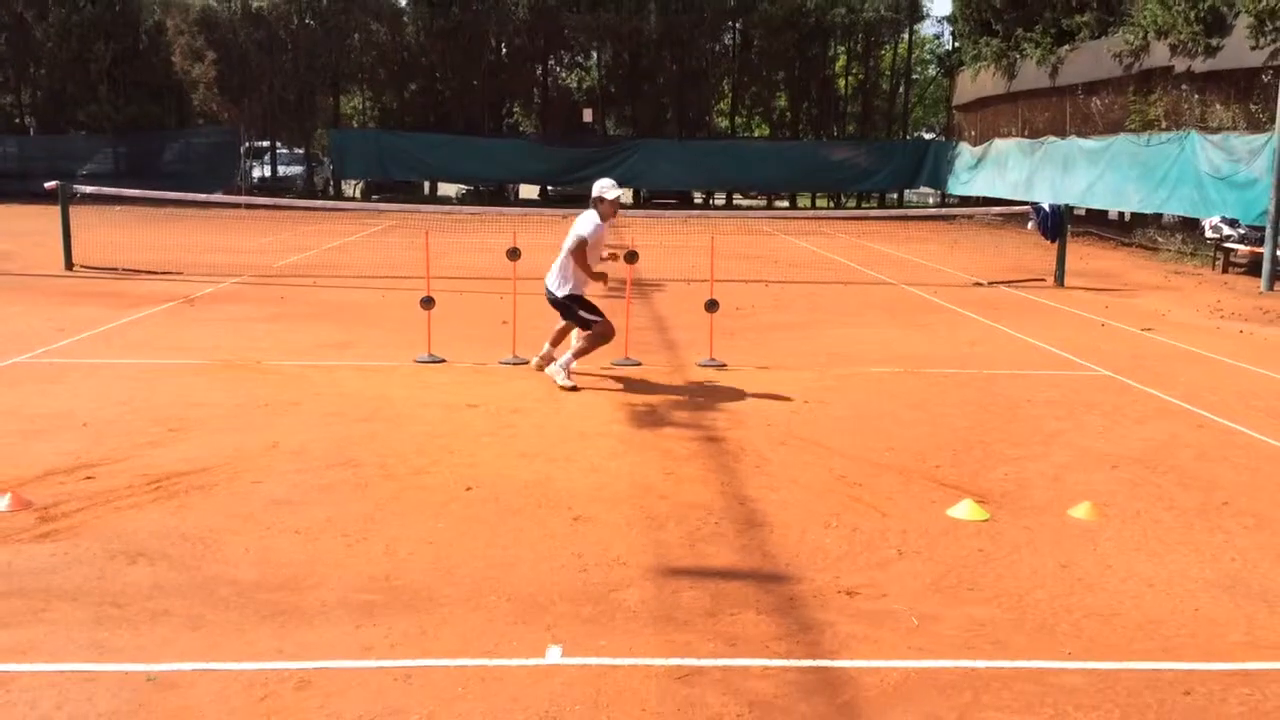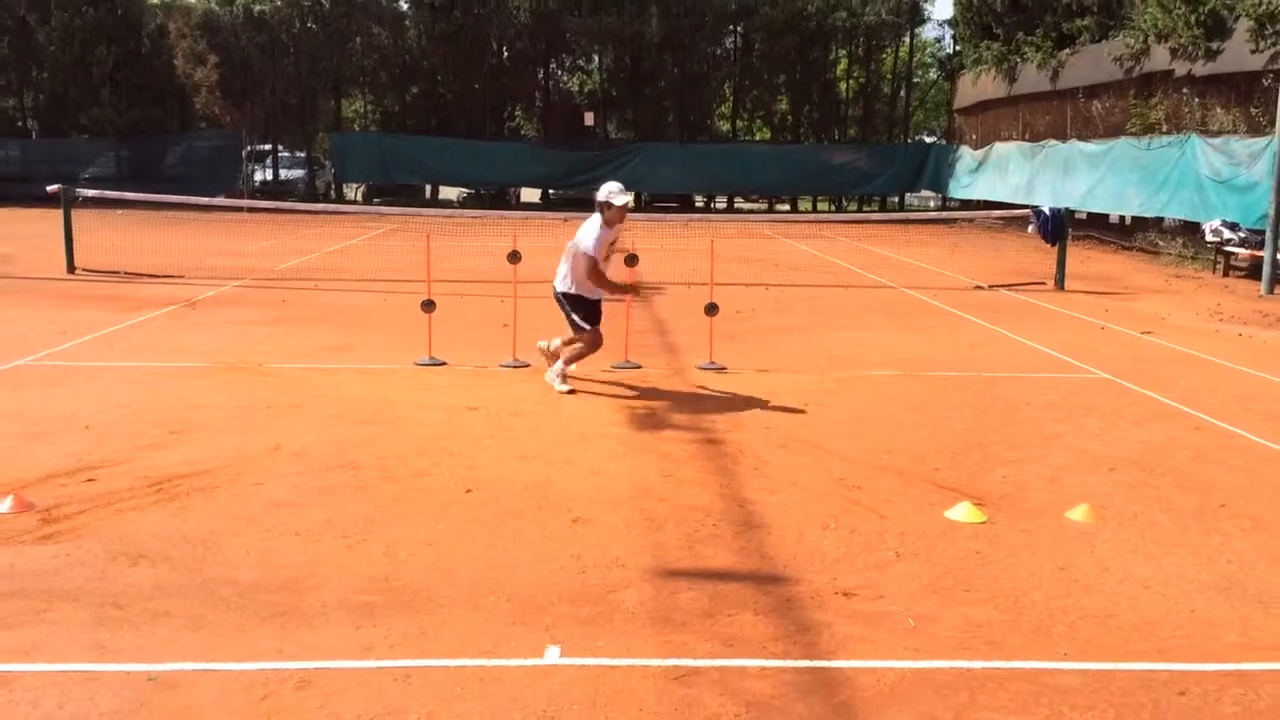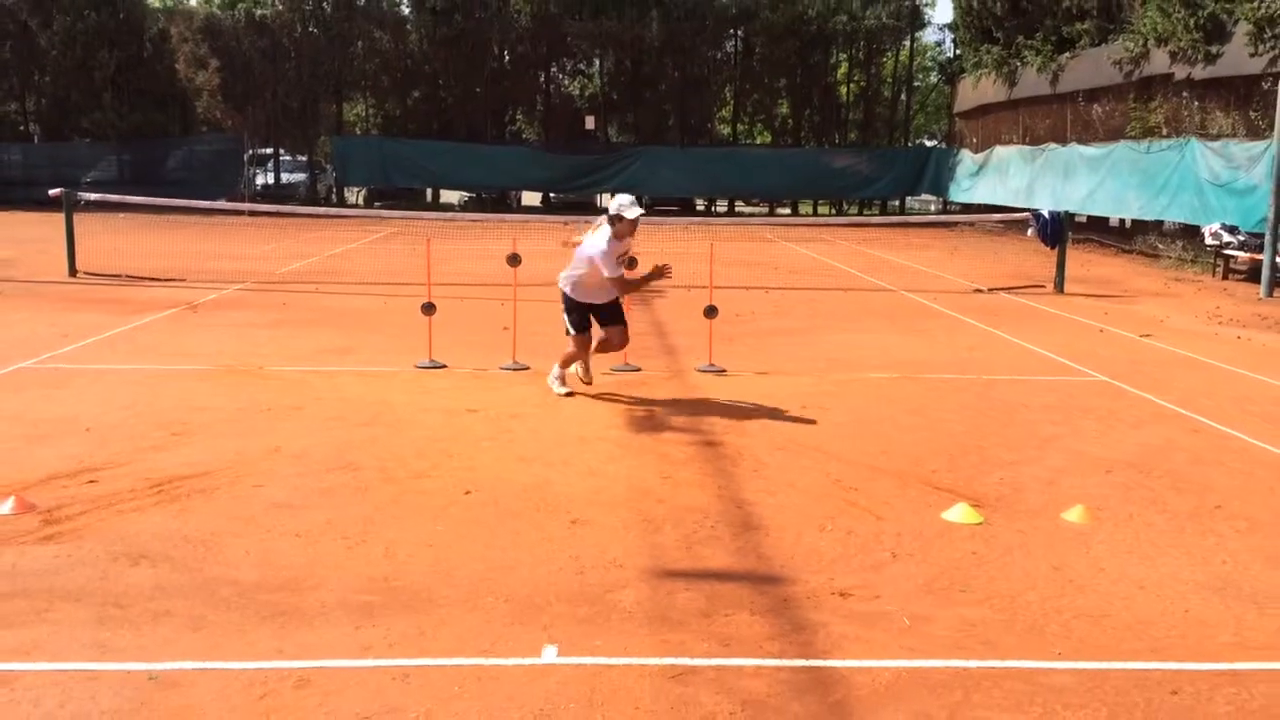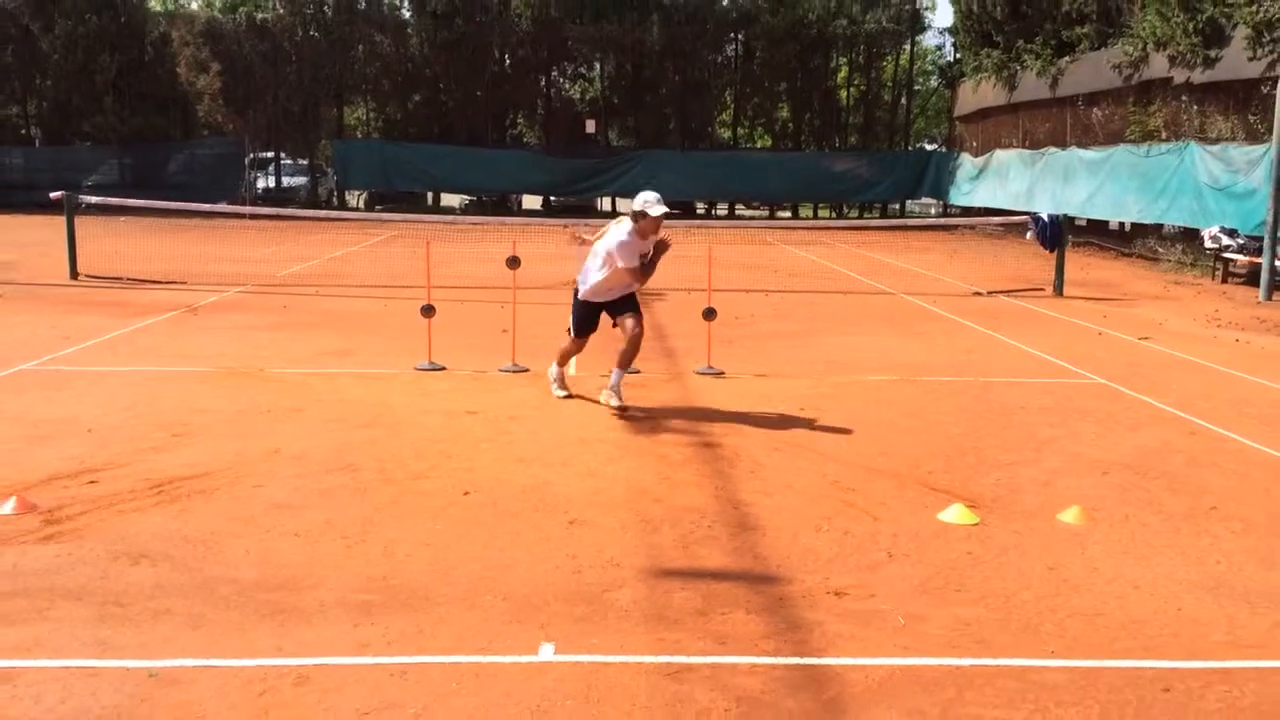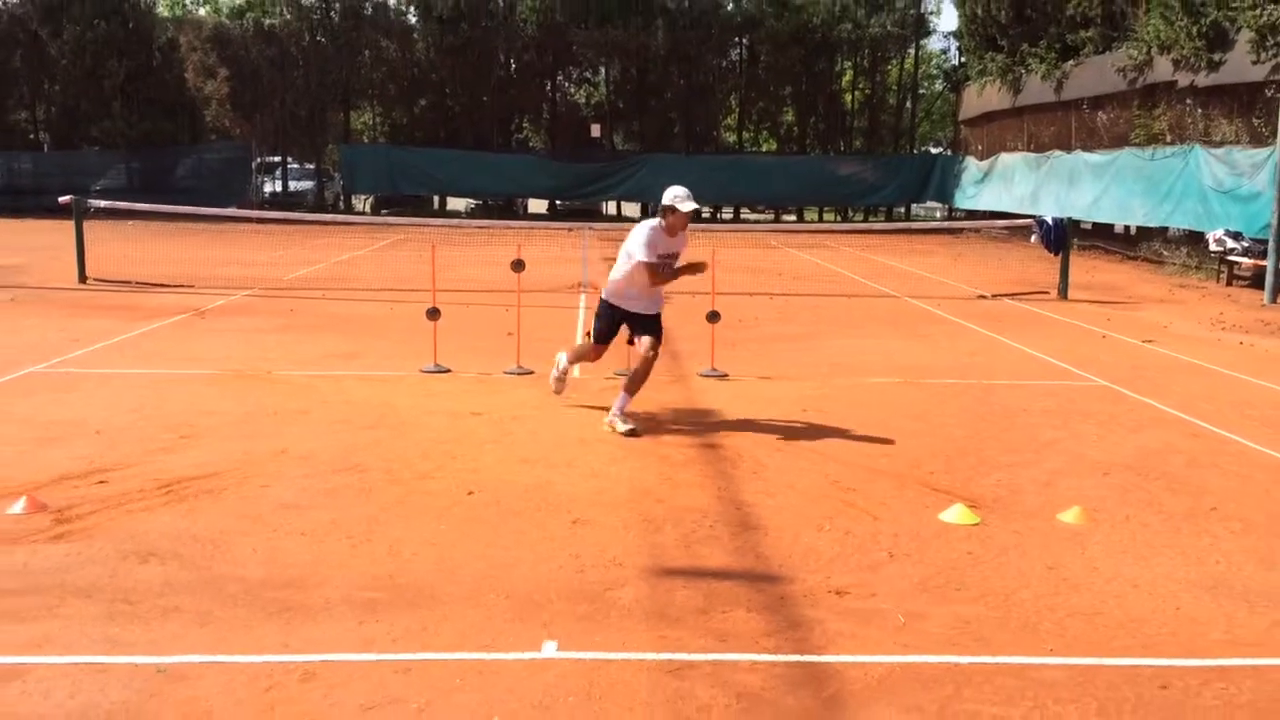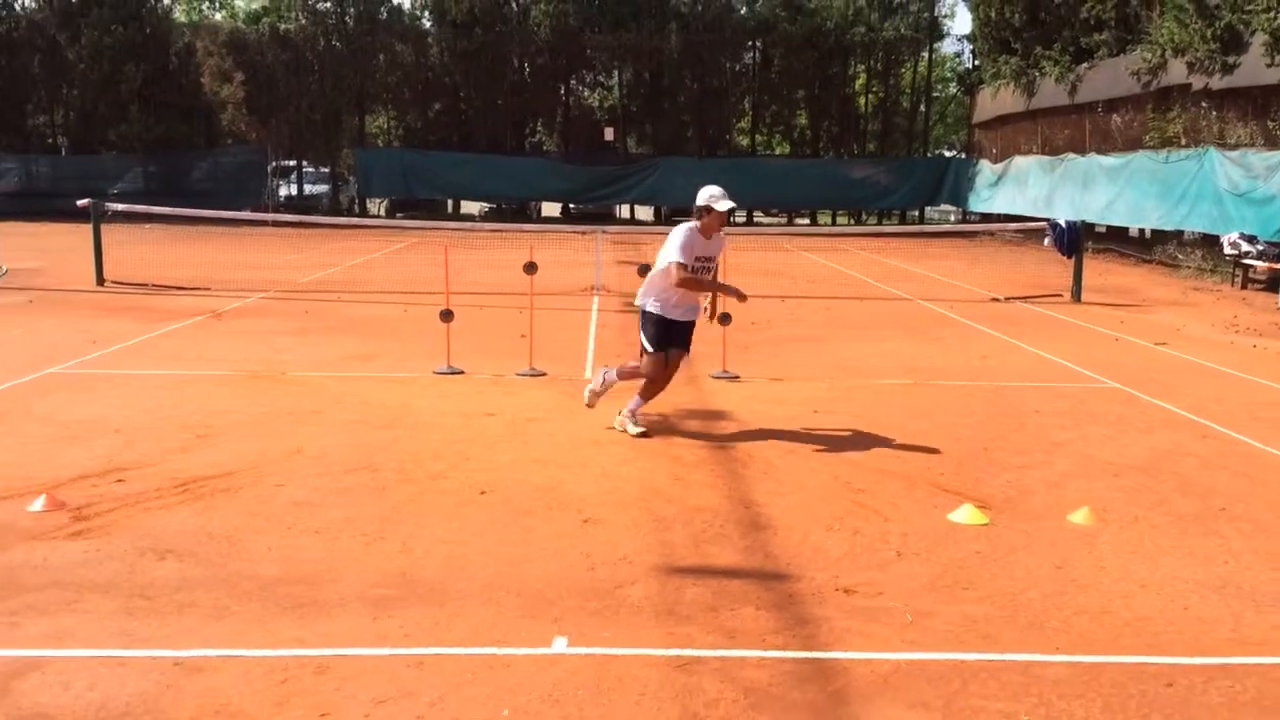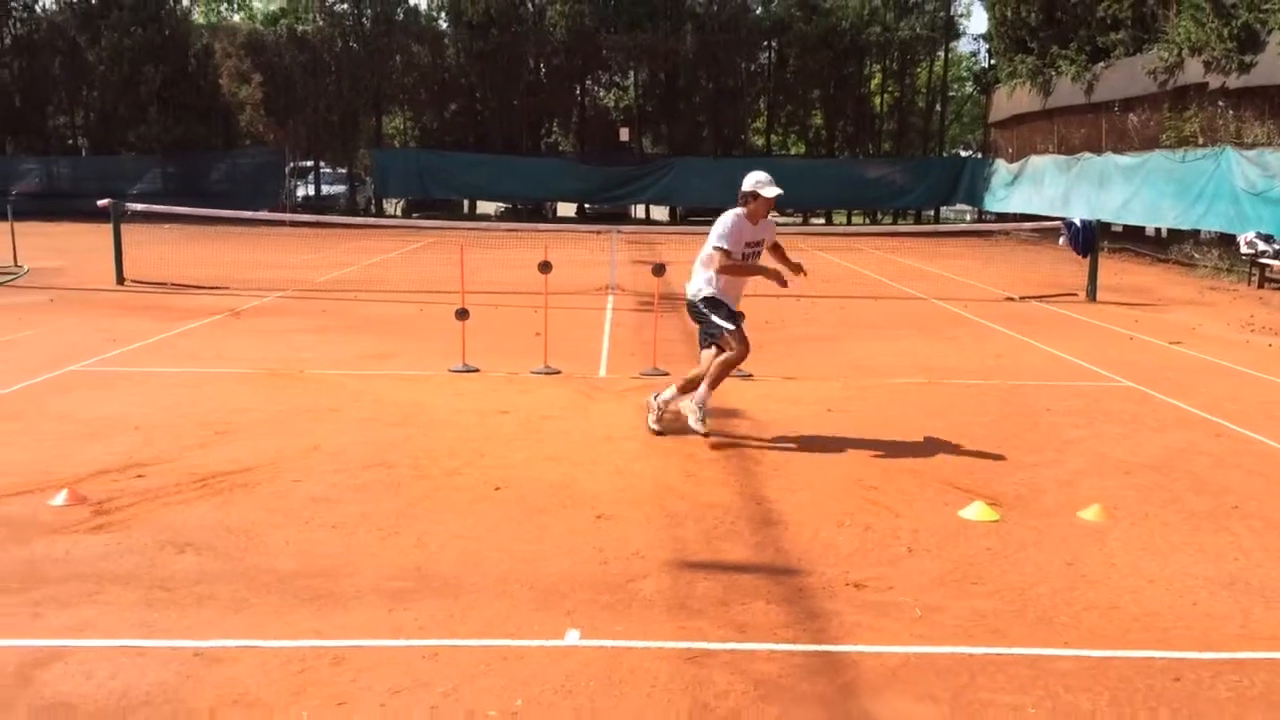
dt=0.1s
person 1, frame 1
left shoulder: (598, 221)
right shoulder: (593, 224)
right elbow: (576, 251)
left wrist: (602, 257)
right wrist: (592, 274)
left hip: (564, 287)
right hip: (565, 290)
left knee: (571, 323)
right knee: (605, 331)
left ankle: (544, 357)
right ankle: (560, 366)
person 1, frame 2
left shoulder: (612, 225)
right shoulder: (594, 233)
right elbow: (592, 274)
right wrist: (620, 288)
left hip: (589, 290)
right hip: (570, 290)
left knee: (585, 332)
right knee: (593, 341)
left ankle: (550, 347)
right ankle: (557, 371)
person 1, frame 3
left shoulder: (617, 226)
right shoulder: (602, 248)
left elbow: (601, 221)
right elbow: (625, 289)
left wrist: (583, 241)
right wrist: (651, 277)
left hip: (605, 292)
right hip: (576, 293)
left knee: (619, 341)
right knee: (581, 347)
left ankle: (584, 358)
right ankle: (557, 375)
person 1, frame 4
left shoulder: (651, 232)
right shoulder: (623, 240)
right elbow: (639, 279)
left wrist: (595, 240)
right wrist: (658, 253)
left hip: (622, 292)
right hip: (591, 292)
left knee: (635, 333)
right knee: (577, 345)
left ankle: (612, 389)
right ankle: (556, 373)
person 1, frame 5
left shoulder: (681, 236)
right shoulder: (646, 232)
right elbow: (653, 278)
right wrist: (688, 269)
left hip: (649, 305)
right hip: (616, 299)
left knee: (648, 356)
right knee: (595, 352)
left ankle: (617, 414)
right ankle: (564, 362)
person 1, frame 6
left shoulder: (718, 239)
right shoulder: (683, 235)
right elbow: (680, 279)
left wrist: (713, 299)
right wrist: (723, 288)
left hip: (684, 313)
right hip: (656, 308)
left knee: (665, 373)
right knee: (652, 371)
left ankle: (628, 415)
right ankle: (605, 378)
person 1, frame 7
left shoulder: (766, 224)
right shoulder: (729, 223)
left elbow: (775, 249)
right elbow: (721, 265)
left wrist: (790, 264)
right wrist: (766, 271)
left hip: (725, 301)
right hip: (706, 297)
left knee: (712, 366)
right knee: (740, 348)
left ankle: (660, 401)
right ankle: (697, 403)
